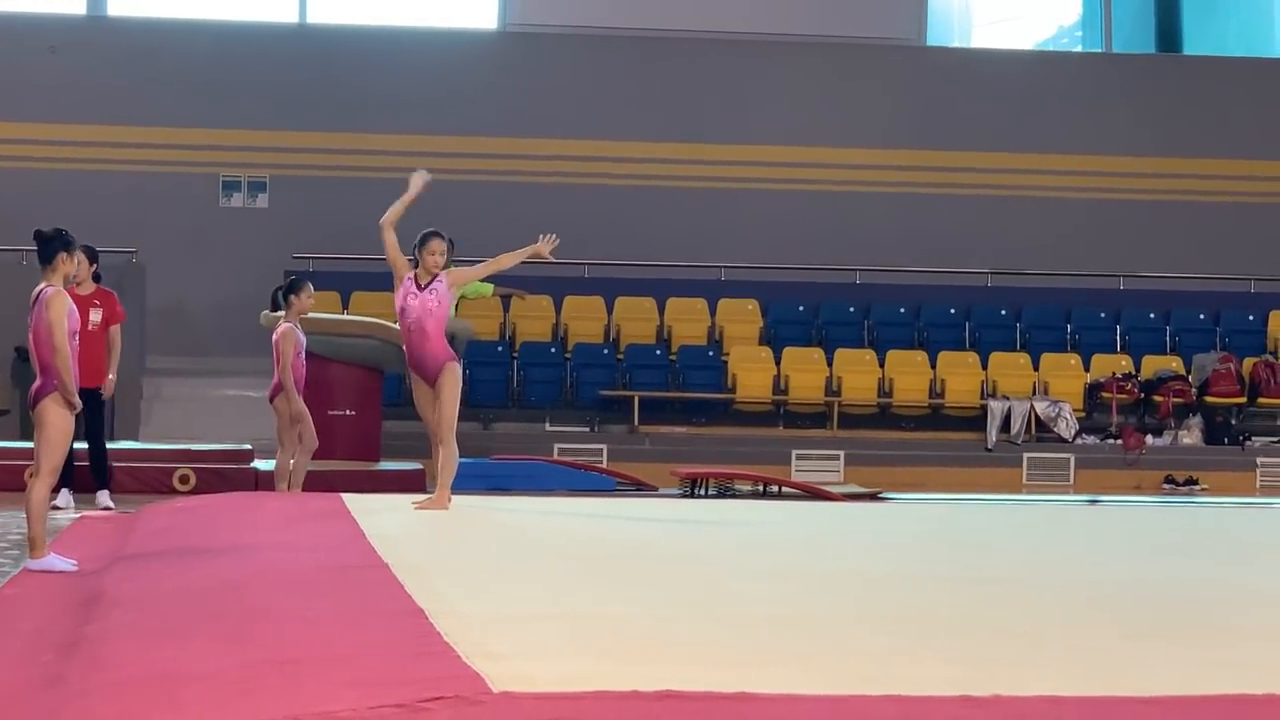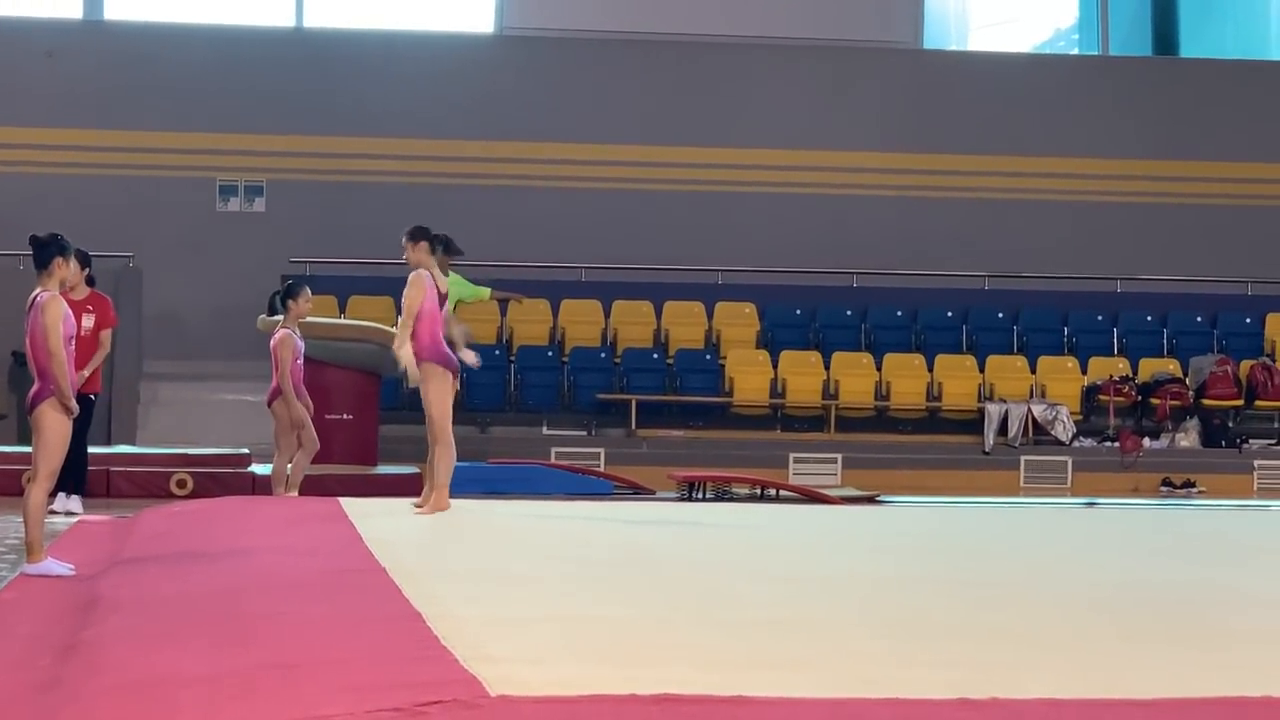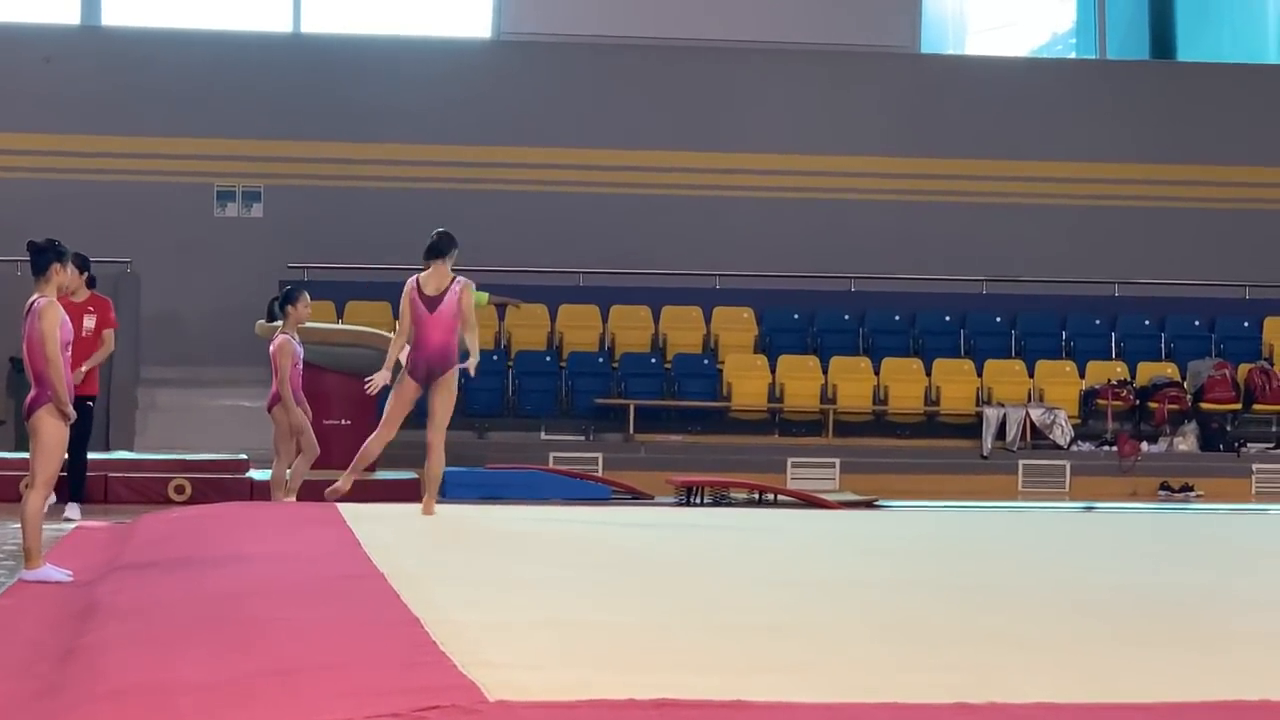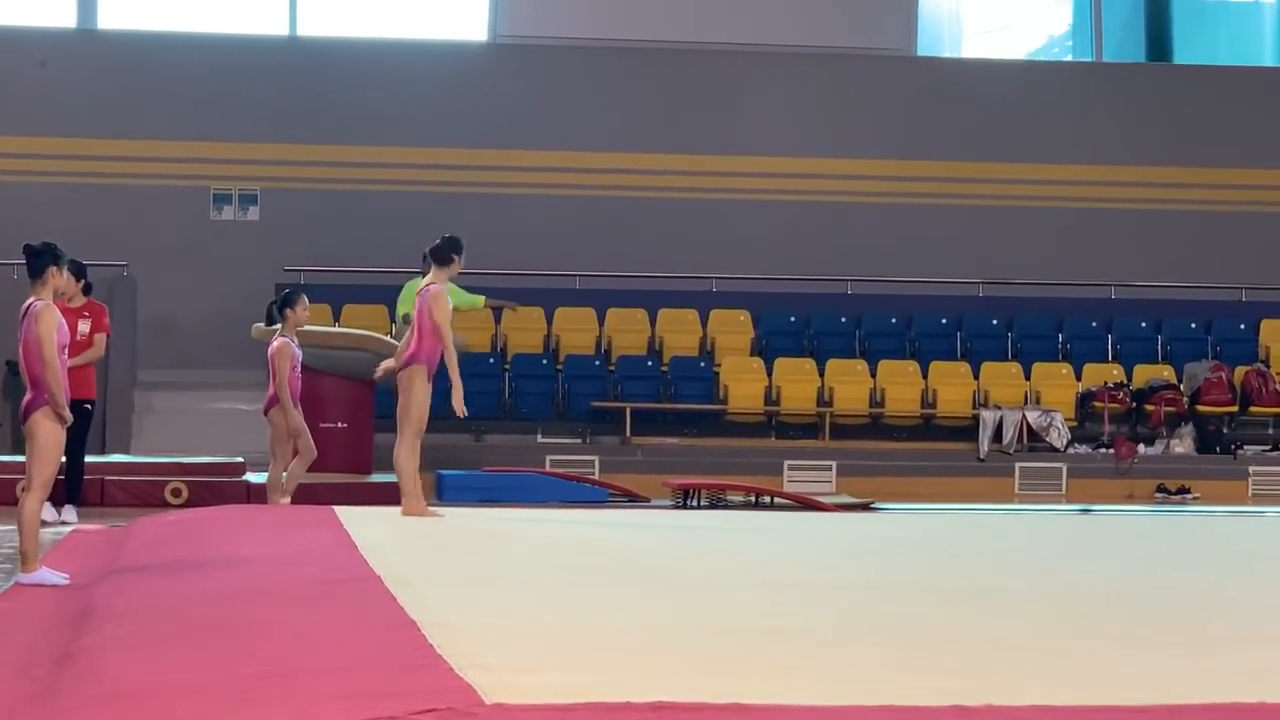
dt=0.3s
person 1, frame 1
left shoulder: (39, 294)
right shoulder: (57, 296)
left elbow: (37, 345)
right elbow: (60, 349)
right wrist: (72, 395)
left hip: (45, 391)
right hip: (55, 395)
left knee: (42, 476)
right knee: (45, 476)
left ankle: (40, 550)
right ankle: (38, 554)
person 1, frame 2
left shoulder: (36, 299)
right shoulder: (53, 301)
left elbow: (33, 350)
right elbow: (56, 354)
right wrist: (69, 399)
left hip: (42, 396)
right hip: (52, 399)
left knee: (40, 481)
right knee: (43, 481)
left ankle: (37, 555)
right ankle: (35, 558)
person 1, frame 3
left shoulder: (33, 305)
right shoulder: (50, 307)
left elbow: (31, 357)
right elbow: (53, 360)
right wrist: (65, 405)
left hip: (39, 402)
right hip: (49, 405)
left knee: (38, 487)
right knee: (41, 487)
left ankle: (35, 561)
right ankle: (33, 564)
person 1, frame 4
left shoulder: (29, 308)
right shoulder: (46, 310)
left elbow: (26, 360)
right elbow: (50, 363)
right wrist: (62, 408)
left hip: (35, 405)
right hip: (46, 408)
left knee: (34, 490)
right knee: (37, 490)
left ankle: (31, 564)
right ankle: (29, 567)
person 2, frame 1
left shoulder: (450, 280)
right shoulder: (403, 276)
left elbow: (496, 265)
right elbow: (386, 227)
left wrist: (532, 250)
right wrist: (413, 192)
left hip: (444, 366)
right hip: (418, 370)
left knee: (446, 434)
right knee: (436, 435)
left ankle: (443, 493)
right ankle: (440, 491)
person 2, frame 2
left shoulder: (417, 279)
right shoulder: (440, 280)
left elbow: (407, 319)
right elbow: (450, 323)
left wrist: (401, 348)
right wrist: (461, 348)
left hip: (431, 363)
right hip: (443, 361)
left knee: (440, 433)
right knee: (436, 434)
left ankle: (439, 496)
right ankle: (431, 494)
person 2, frame 3
left shoulder: (411, 285)
right shoulder: (464, 287)
left elbow: (403, 333)
right elbow: (470, 326)
left wrist: (386, 370)
right wrist: (474, 355)
left hip: (416, 364)
right hip: (442, 365)
left knee: (386, 429)
right knee: (436, 440)
left ankle: (348, 478)
right ankle: (428, 503)
person 2, frame 4
left shoulder: (425, 287)
right shoulder: (438, 293)
right elbow: (447, 343)
left wrist: (395, 359)
right wrist: (457, 386)
left hip: (410, 364)
right hip: (418, 368)
left knee: (412, 435)
right knee: (407, 437)
left ankle: (414, 499)
right ankle: (411, 502)
person 3, frame 1
left shoulder: (108, 298)
left elbow: (115, 341)
left wrist: (111, 375)
left hip: (94, 381)
left knee: (95, 437)
left ankle: (104, 492)
right ankle: (64, 491)
person 3, frame 2
left shoulder: (101, 303)
left elbow: (105, 346)
left wrist: (84, 373)
left hip: (86, 384)
left knee: (77, 440)
left ankle: (76, 496)
right ankle: (61, 493)
person 3, frame 3
left shoulder: (102, 305)
right shoulder: (56, 304)
left elbow: (108, 345)
left wrist: (83, 370)
left hip: (84, 389)
left knee: (77, 447)
left ankle: (74, 503)
person 3, frame 4
left shoulder: (97, 310)
left elbow: (99, 350)
left wrist: (66, 363)
left hip: (82, 393)
left knee: (75, 451)
left ankle: (70, 506)
right ankle: (46, 503)
person 4, frame 1
left shoulder: (294, 327)
right shoulder: (287, 330)
right elbow: (284, 368)
right wrist: (294, 401)
left hip: (292, 394)
right hip: (285, 394)
left knee: (309, 443)
right knee: (288, 448)
left ankle: (295, 491)
person 4, frame 2
left shoulder: (293, 332)
right shoulder: (285, 336)
right elbow: (283, 374)
left wrist: (305, 398)
right wrist: (294, 407)
left hip: (292, 397)
right hip: (284, 398)
left knee: (311, 445)
right knee: (285, 452)
left ankle: (291, 491)
person 4, frame 3
left shoulder: (292, 337)
right shoulder: (284, 341)
right elbow: (282, 380)
left wrist: (304, 405)
right wrist: (293, 413)
left hip: (291, 403)
right hip: (284, 404)
left knee: (311, 450)
right knee: (284, 458)
left ankle: (289, 496)
person 4, frame 4
left shoulder: (291, 340)
right shoulder: (283, 344)
right elbow: (281, 383)
left wrist: (296, 410)
right wrist: (291, 416)
left hip: (288, 405)
right hip: (280, 407)
left knee: (308, 453)
right knee: (280, 461)
left ankle: (284, 498)
right ankle: (274, 507)
